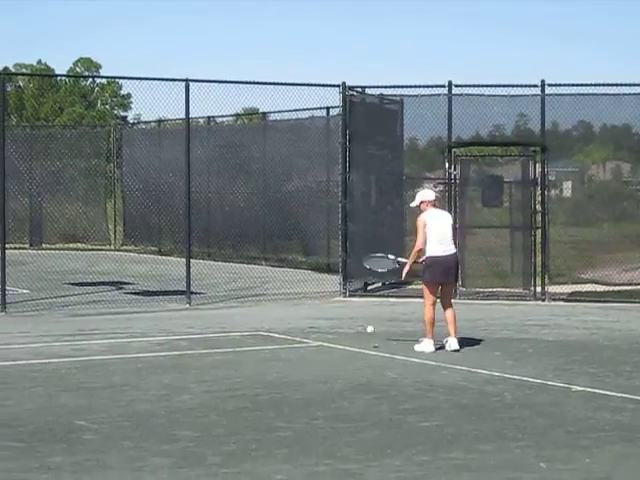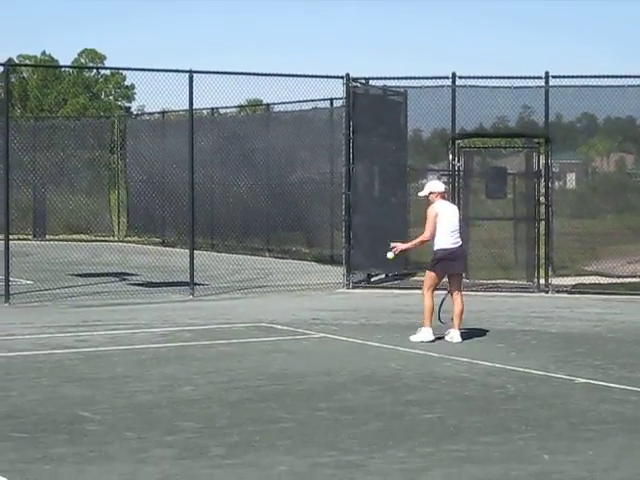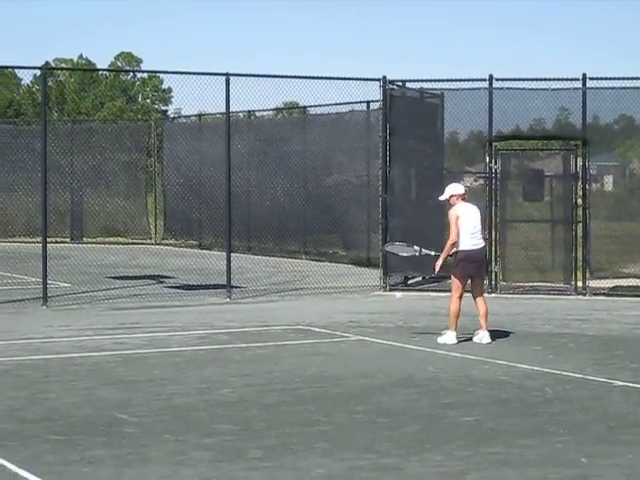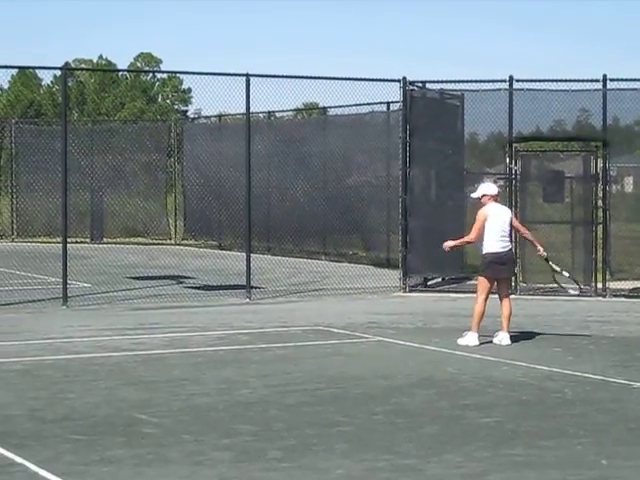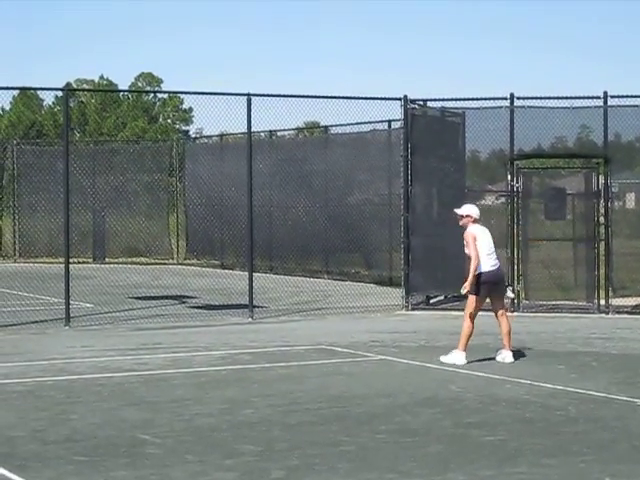
dt=0.7s
person 1, frame 1
left shoulder: (423, 217)
right shoulder: (447, 215)
left elbow: (419, 246)
left wrist: (408, 264)
left hip: (434, 261)
right hip: (451, 259)
left knee: (429, 303)
right knee: (447, 302)
left ankle: (428, 341)
right ankle: (452, 339)
person 1, frame 2
left shoulder: (433, 208)
right shoulder: (453, 207)
left elbow: (426, 236)
left wrist: (404, 246)
left hip: (442, 253)
right hip: (458, 251)
left knee: (427, 291)
right knee: (456, 293)
left ankle: (427, 330)
right ankle: (455, 332)
person 1, frame 3
left shoulder: (454, 211)
right shoulder: (475, 209)
left elbow: (453, 239)
left wrist: (441, 258)
right wrist: (455, 250)
left hip: (465, 255)
right hip: (481, 252)
left knee: (456, 295)
right knee: (478, 294)
left ankle: (451, 333)
right ankle: (484, 332)
person 1, frame 4
left shoulder: (484, 211)
right shoulder: (506, 211)
left elbow: (472, 238)
right elbow: (523, 230)
left wrist: (453, 243)
right wrist: (537, 245)
left hip: (491, 257)
right hip: (507, 254)
left knee: (481, 297)
right knee: (505, 296)
left ankle: (473, 335)
right ankle: (504, 334)
person 1, frame 5
left shoulder: (469, 232)
right shoulder: (484, 230)
left elbow: (475, 258)
left wrist: (470, 280)
left hip: (484, 276)
right hip: (497, 273)
left knee: (469, 315)
right knee: (501, 313)
left ankle: (460, 354)
right ankle: (507, 352)
